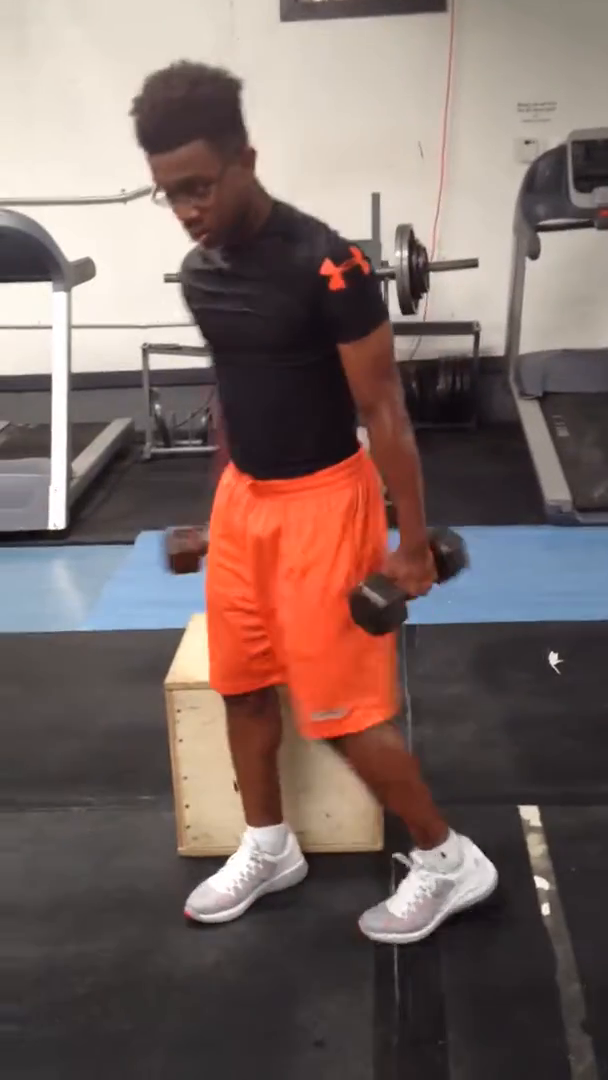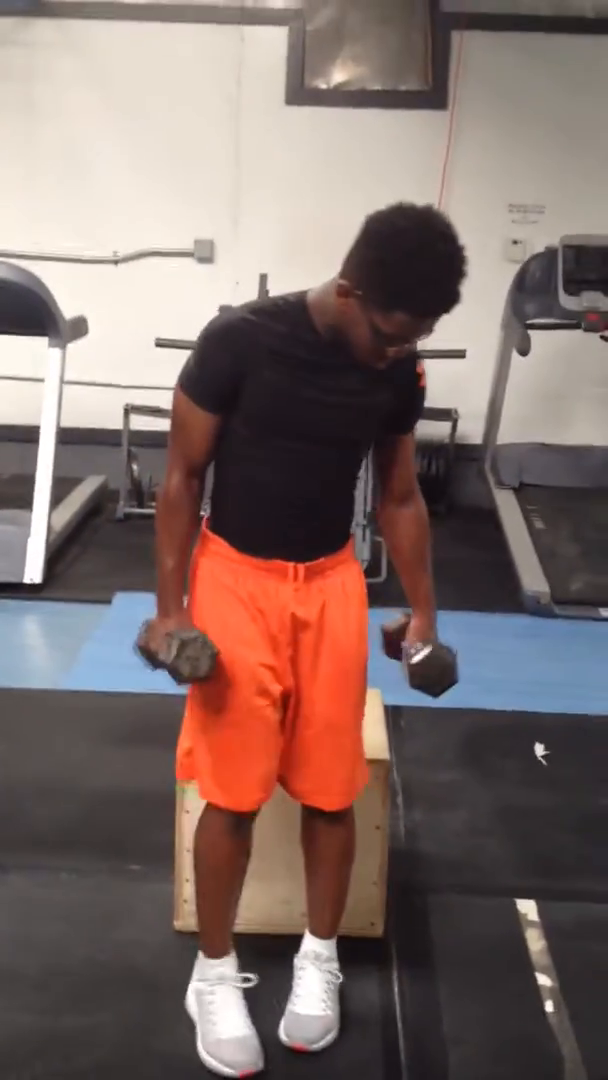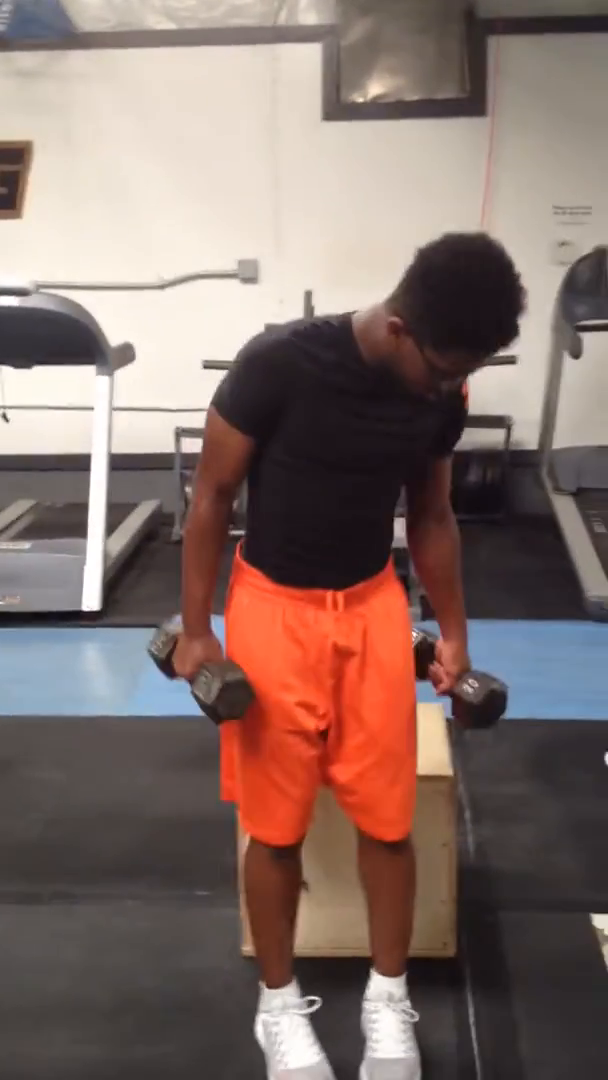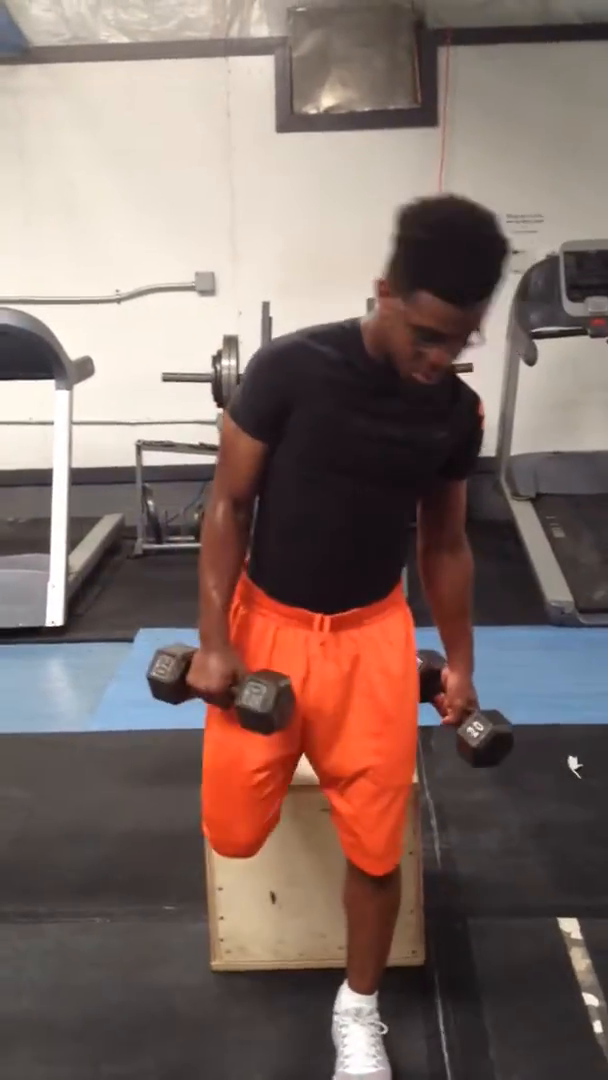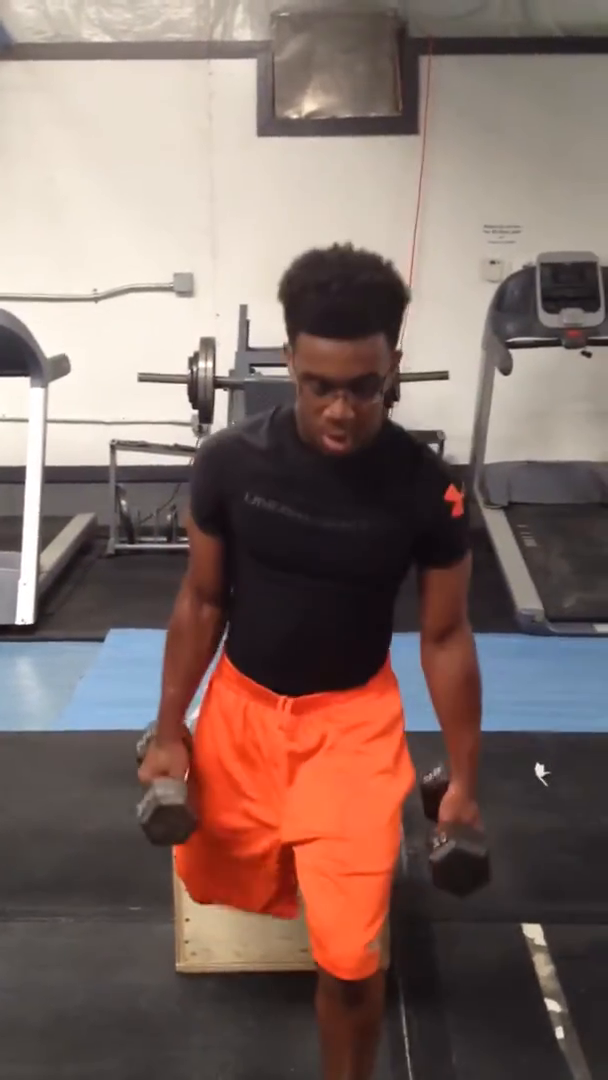
dt=1s
person 1, frame 1
left shoulder: (325, 264)
right shoulder: (200, 271)
left elbow: (383, 411)
left wrist: (414, 541)
left hip: (322, 503)
right hip: (240, 498)
left knee: (337, 709)
right knee: (242, 684)
left ankle: (447, 861)
right ankle: (269, 849)
person 1, frame 2
left shoulder: (400, 376)
right shoulder: (238, 340)
left elbow: (399, 497)
right elbow: (182, 475)
left wrist: (423, 612)
right wrist: (171, 604)
left hip: (331, 586)
right hip: (234, 578)
left knee: (330, 789)
right knee: (234, 793)
left ankle: (317, 959)
right ankle: (215, 973)
person 1, frame 3
left shoulder: (441, 396)
right shoulder: (278, 364)
right elbow: (212, 496)
left wrist: (454, 631)
right wrist: (196, 629)
left hip: (375, 609)
right hip: (276, 610)
left knee: (386, 817)
right knee: (276, 824)
left ankle: (388, 999)
right ankle: (279, 1005)
person 1, frame 4
left shoulder: (456, 411)
right shoulder: (289, 369)
left elbow: (445, 542)
right elbow: (228, 506)
left wrist: (460, 664)
right wrist: (213, 641)
left hip: (372, 636)
right hip: (266, 624)
left knee: (374, 845)
right knee: (236, 831)
right ankle: (284, 748)
person 1, frame 5
left shoulder: (427, 489)
right shoulder: (229, 462)
left elbow: (446, 637)
right elbow: (201, 602)
left wrist: (464, 781)
right wrist: (169, 733)
left hip: (352, 719)
right hip: (241, 706)
left knee: (348, 953)
right knee: (217, 883)
right ankle: (276, 850)
